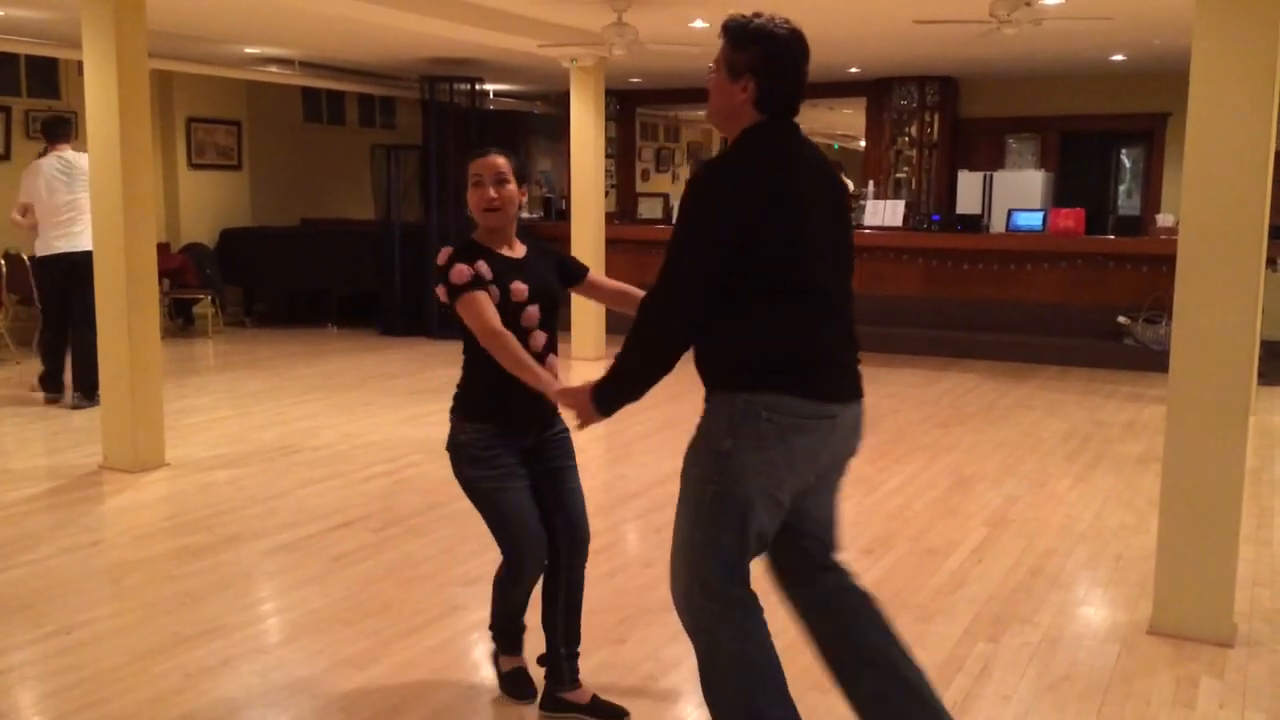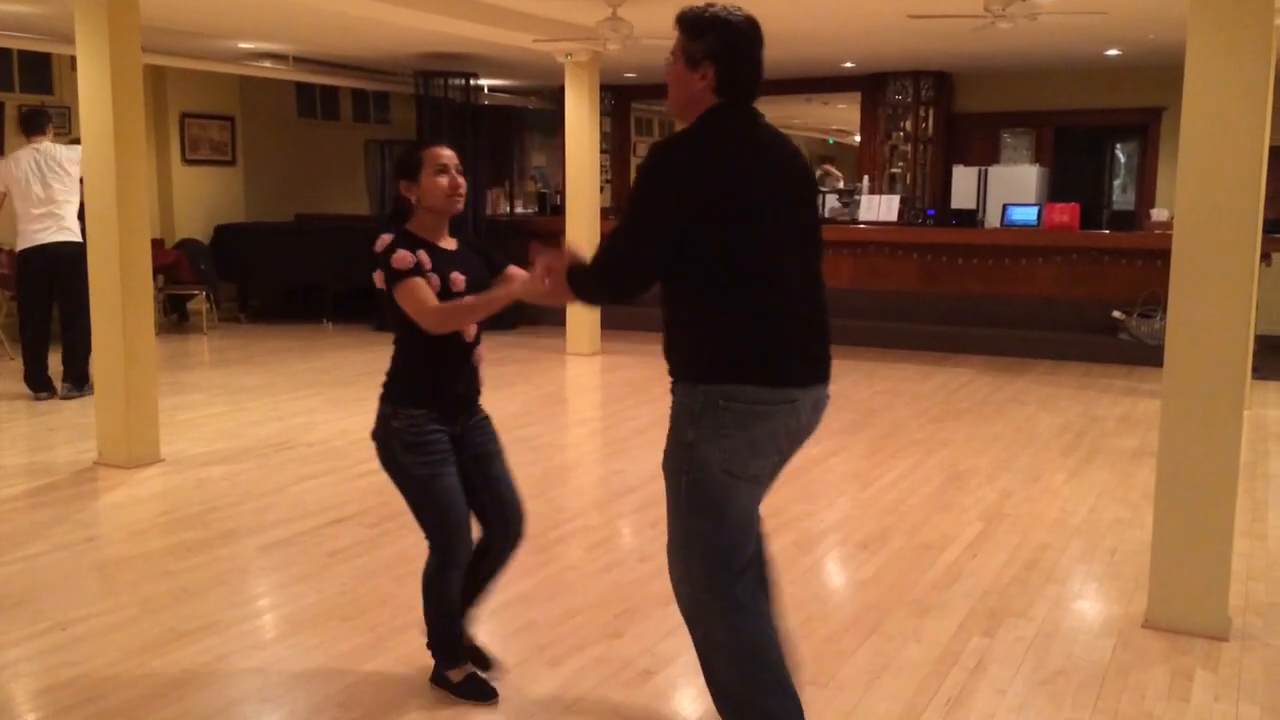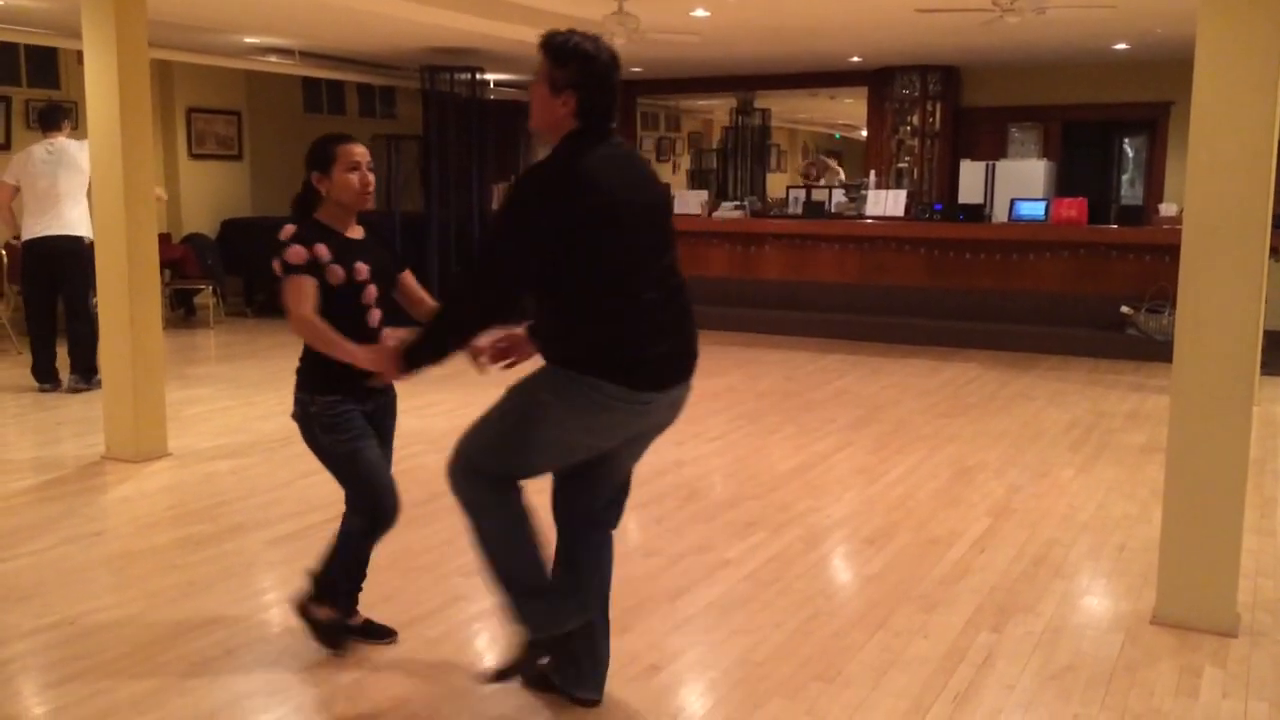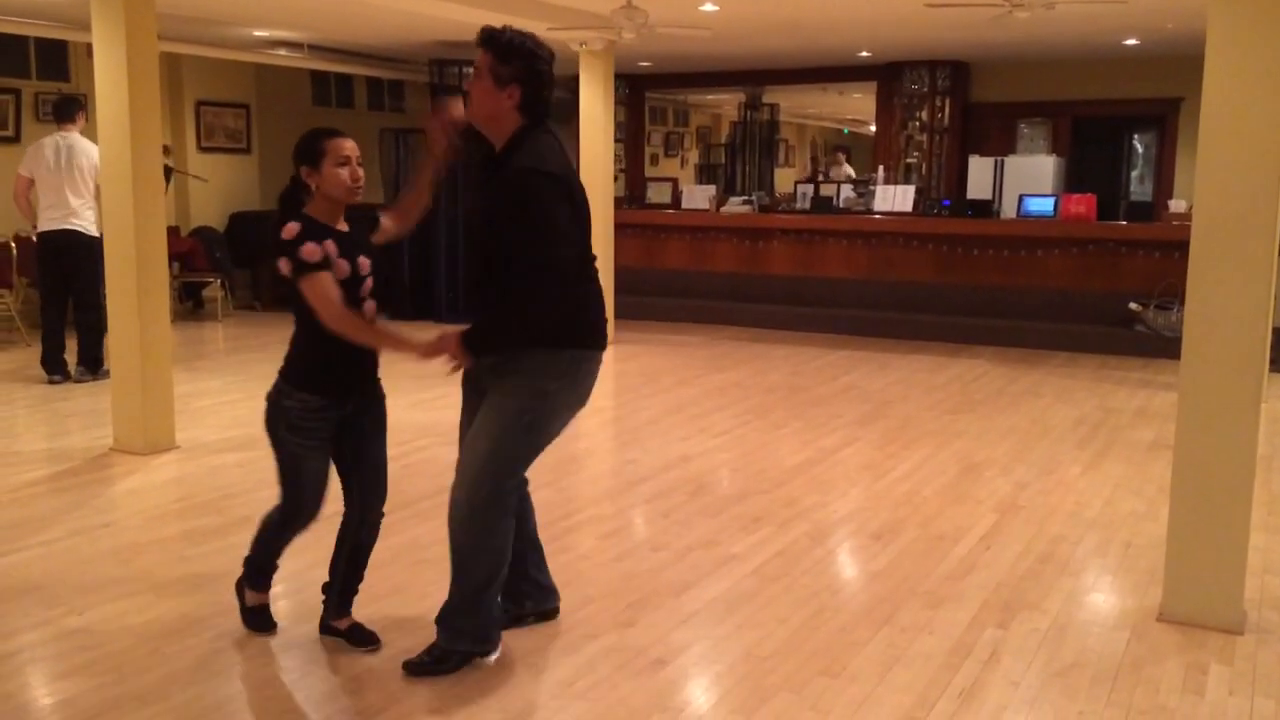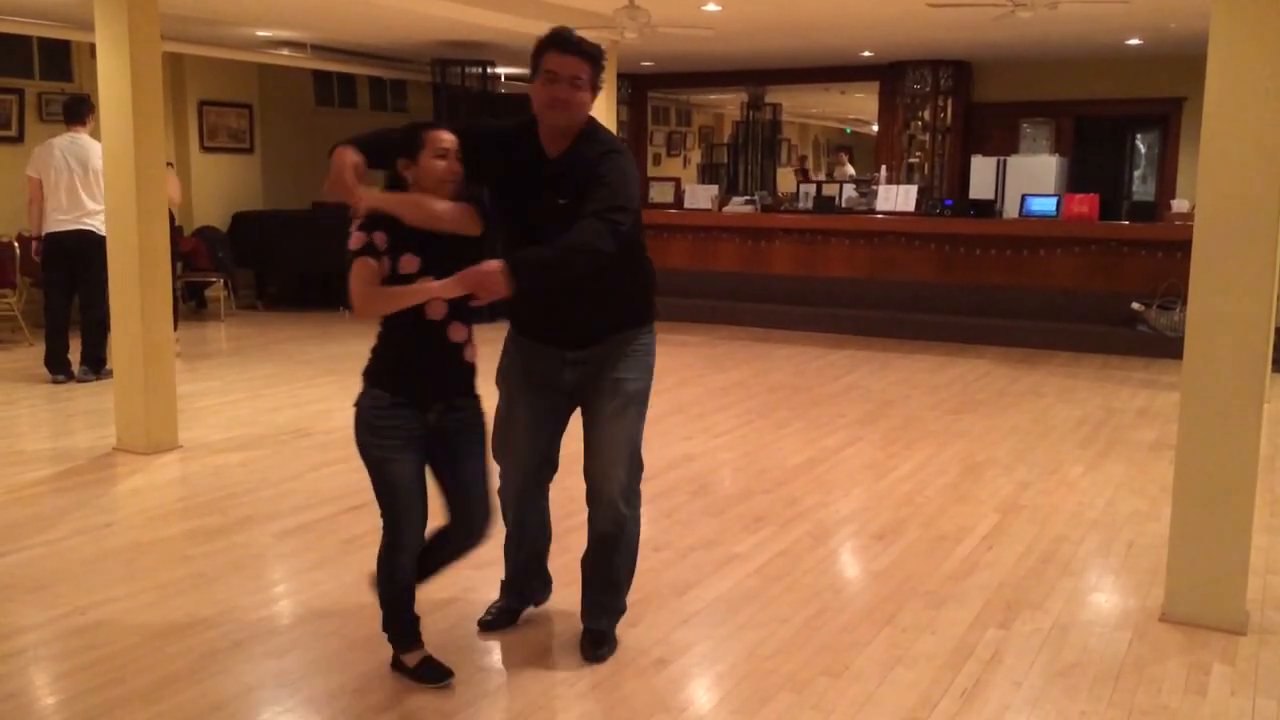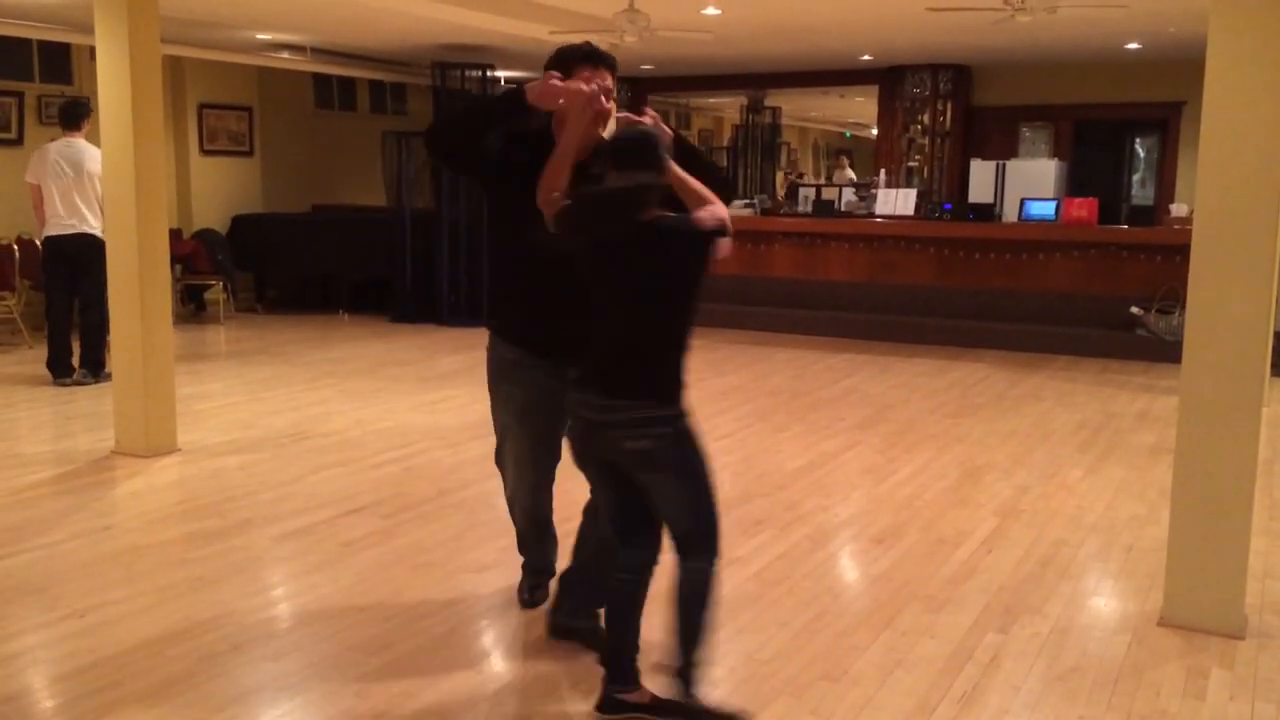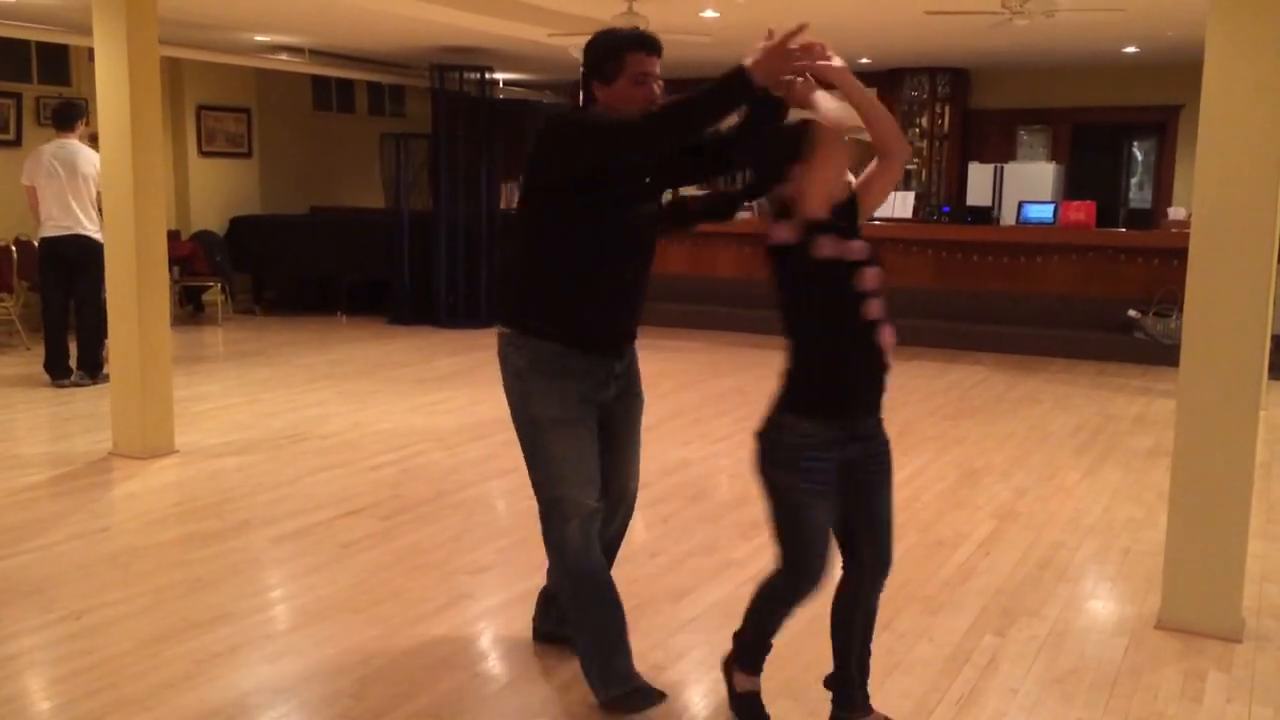
dt=0.5s
person 1, frame 1
left shoulder: (731, 177)
right shoulder: (817, 171)
left elbow: (679, 302)
left wrist: (608, 394)
left hip: (764, 408)
right hip: (833, 403)
left knee: (708, 585)
right knee: (809, 566)
person 1, frame 2
left shoulder: (682, 162)
right shoulder: (785, 158)
left elbow: (618, 283)
left wrist: (569, 274)
left hip: (729, 393)
right hip: (801, 385)
left knee: (715, 573)
right knee: (723, 544)
person 1, frame 3
left shoulder: (550, 183)
right shoulder: (634, 170)
left elbow: (493, 287)
left wrist: (412, 353)
right wrist: (535, 332)
left hip: (600, 381)
right hip: (665, 377)
left knee: (478, 469)
right knee: (587, 517)
left ankle: (546, 615)
right ankle: (579, 668)
person 1, frame 4
left shoulder: (534, 175)
right shoulder: (509, 154)
left elbow: (554, 287)
left wrist: (467, 339)
left hip: (554, 355)
right hip: (506, 349)
left knee: (478, 483)
right knee: (489, 476)
left ankle: (466, 631)
right ankle: (531, 593)
person 1, frame 5
left shoulder: (608, 161)
right shoulder: (506, 147)
left elbow: (598, 242)
left wrist: (514, 272)
right wrist: (356, 153)
left hip: (615, 345)
right hip: (536, 344)
left knee: (612, 486)
right knee: (519, 473)
left ankle: (602, 615)
right ankle: (523, 587)
person 1, frame 6
right shoulder: (514, 163)
left elbow: (711, 191)
right elbow: (444, 140)
left wrist: (669, 144)
right wrist: (525, 100)
right hip: (525, 356)
right knee: (524, 479)
left ankle: (577, 608)
right ankle: (537, 565)
person 1, frame 7
left shoulder: (654, 159)
right shoulder: (567, 141)
left elbow: (732, 149)
right elbow: (649, 134)
left wrist: (769, 95)
right wrist: (747, 78)
left hip: (614, 355)
right hip: (545, 355)
left knee: (614, 499)
right knee: (574, 508)
left ankle: (560, 615)
person 2, frame 1
left shoulder: (545, 259)
right shoulder: (460, 261)
left elbow: (618, 295)
right elbow: (493, 336)
right wrist: (558, 387)
left hip: (544, 428)
right hip: (484, 433)
left knee: (572, 544)
right knee: (528, 553)
right ankle: (507, 650)
person 2, frame 2
left shoulder: (472, 253)
right shoulder: (397, 250)
left elbow: (536, 286)
right elbow: (434, 317)
right wrist: (511, 291)
left hip: (466, 415)
right hip: (413, 421)
left knee: (507, 525)
right knee: (453, 539)
left ankle: (454, 624)
right ankle: (449, 662)
person 2, frame 3
left shoulder: (374, 242)
right shoulder: (301, 239)
left elbow: (421, 304)
right elbow: (303, 322)
right wrist: (362, 355)
left hip: (375, 395)
right hip: (328, 400)
left knee: (363, 506)
right knee: (379, 504)
left ankle: (342, 610)
right ankle: (320, 601)
person 2, frame 4
left shoulder: (352, 228)
right shoulder: (300, 235)
left elbow: (406, 216)
right elbow: (340, 321)
left wrist: (435, 154)
right wrist: (419, 344)
left hip: (362, 395)
right hip: (307, 399)
left knee: (369, 507)
right knee: (300, 509)
left ankle: (338, 612)
right ankle: (253, 583)
person 2, frame 5
left shoulder: (465, 222)
right shoulder: (376, 230)
left elbow: (454, 220)
right elbow: (367, 302)
left wrist: (382, 198)
right wrist: (441, 285)
left hip: (457, 403)
right hip: (390, 405)
left knee: (472, 522)
right knee: (405, 526)
left ankle: (400, 584)
right ankle: (404, 643)
person 2, frame 6
left shoulder: (594, 226)
right shoulder: (696, 234)
left elbow: (551, 197)
right elbow: (715, 209)
left wrist: (575, 124)
right wrist: (662, 157)
left hip: (592, 413)
right hip: (654, 421)
left knee: (630, 550)
right knee: (699, 551)
person 2, frame 7
left shoulder: (843, 220)
right shoulder: (795, 225)
left elbow: (894, 150)
right elbow: (834, 138)
left wrist: (843, 80)
right wrist: (825, 97)
left hip: (861, 430)
right hip: (804, 434)
left knee: (870, 565)
right knee: (803, 570)
person 3, frame 1
left shoulder: (33, 172)
right shoulder: (89, 163)
left elbow: (27, 218)
left hip: (49, 254)
right hip: (85, 251)
left knee: (53, 324)
right knee: (86, 324)
left ankle: (52, 387)
right ankle: (85, 390)
person 3, frame 2
right shoulder: (72, 155)
left hip: (30, 249)
right hip: (68, 244)
left knee: (33, 321)
right knee: (75, 317)
left ankle: (40, 385)
right ankle: (74, 381)
person 3, frame 3
right shoulder: (83, 150)
left hip: (34, 242)
right hip: (73, 239)
left knee: (39, 312)
right knee: (79, 309)
left ankle: (46, 376)
right ankle: (82, 373)
person 3, frame 4
left shoulder: (36, 150)
right shoulder: (92, 151)
left elbow: (20, 195)
left hip: (48, 235)
right hip: (84, 234)
left knee: (52, 304)
right knee: (89, 304)
left ankle: (55, 368)
right ankle: (88, 366)
person 3, frame 5
left shoulder: (43, 151)
right shoulder: (101, 152)
left elbow: (34, 200)
left wrist: (37, 236)
left hip: (55, 235)
right hip: (92, 234)
left knee: (56, 304)
right knee: (94, 303)
left ankle: (58, 367)
right ankle: (91, 365)
person 3, frame 6
left shoulder: (41, 156)
right shoulder: (97, 156)
left elbow: (37, 206)
left hip: (54, 240)
right hip: (90, 238)
left knee: (58, 307)
right knee: (92, 306)
left ankle: (61, 370)
right ankle: (90, 368)
person 3, frame 7
left shoulder: (35, 159)
right shoulder: (92, 158)
left elbow: (34, 206)
right elbow: (105, 204)
left hip: (50, 241)
right hip: (86, 239)
left knee: (54, 308)
right knee: (89, 307)
left ankle: (59, 371)
right ankle: (88, 370)
